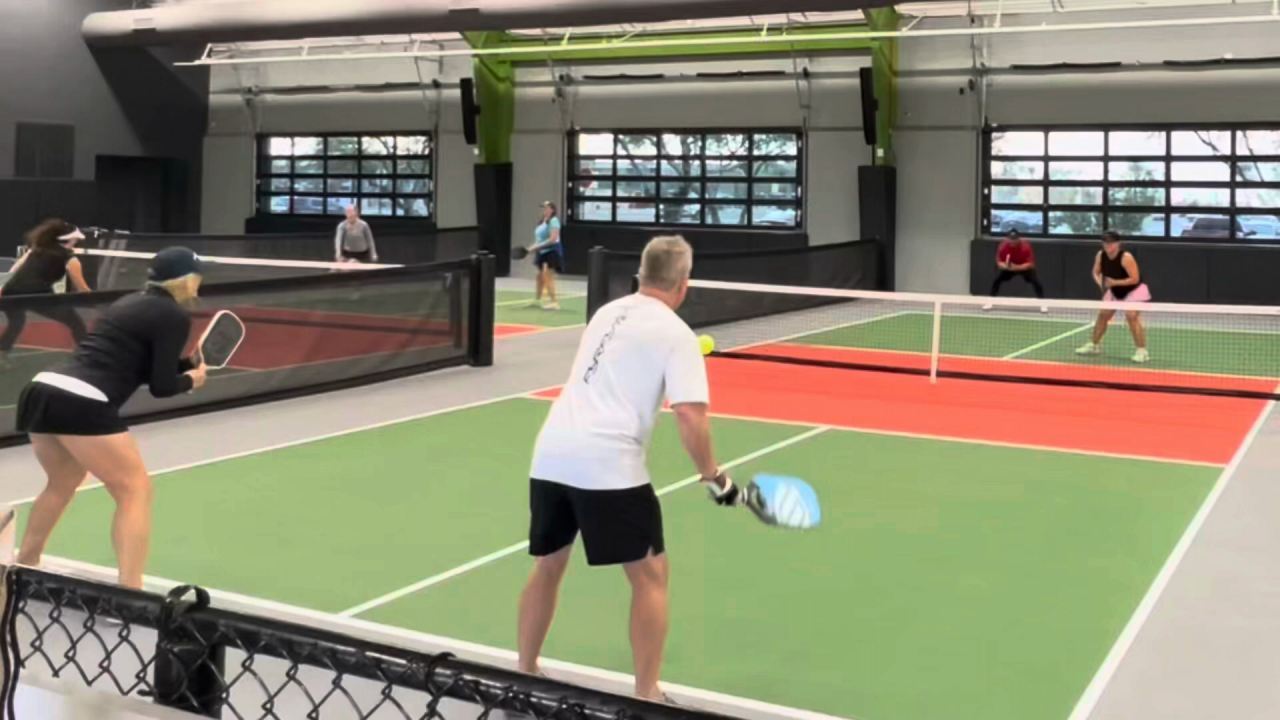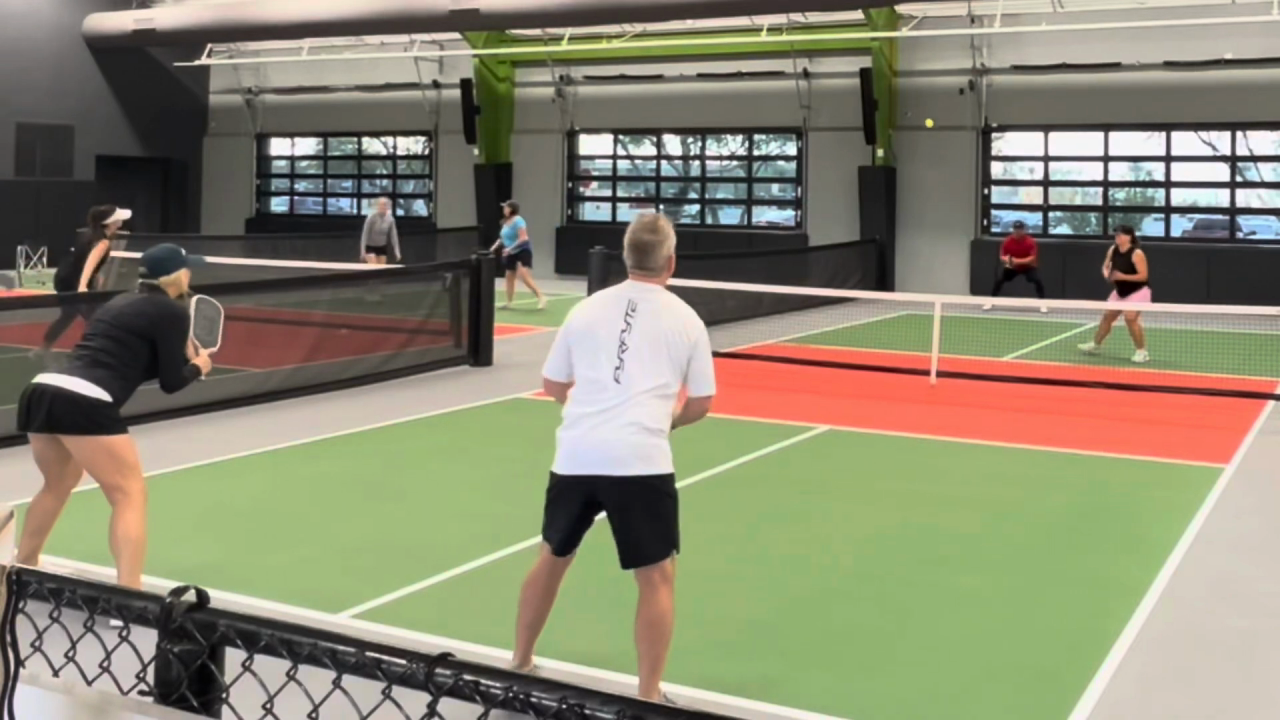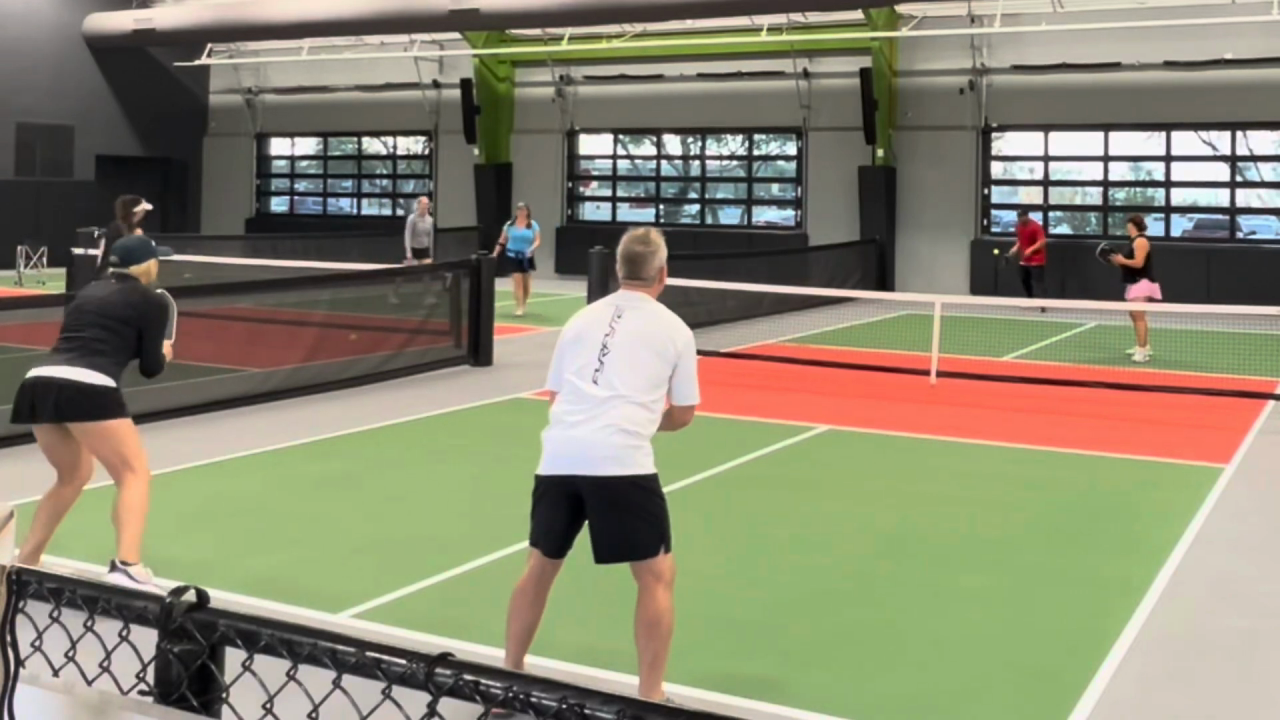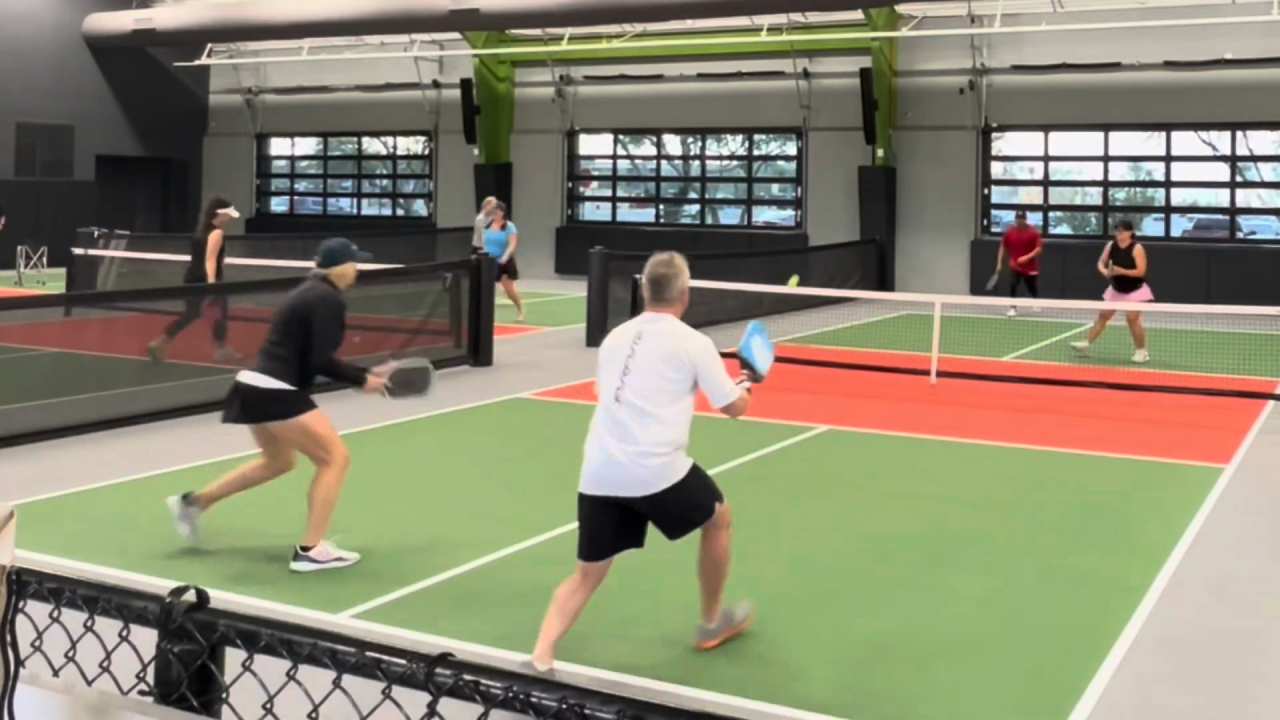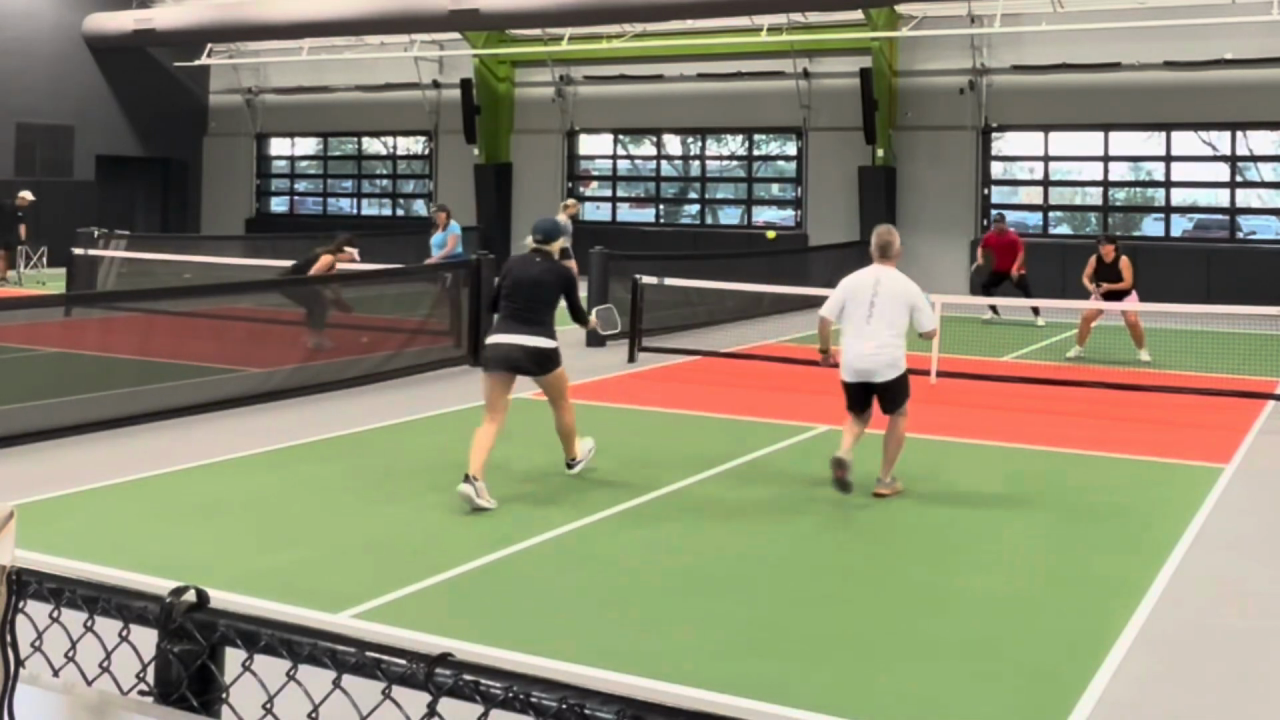
dt=1s
person 1, frame 1
left shoulder: (607, 313)
right shoulder: (677, 334)
right elbow: (690, 415)
right wrist: (713, 476)
left hip: (549, 457)
right hip: (607, 465)
left knee: (547, 566)
right knee: (650, 577)
left ankle: (524, 676)
right ankle: (646, 697)
person 1, frame 2
left shoulder: (586, 310)
right shoulder: (686, 320)
left elbow: (553, 385)
right elbow: (700, 405)
left hip: (576, 455)
right hip: (641, 461)
left knee: (551, 559)
right knee: (657, 578)
left ankle: (518, 669)
right ankle: (648, 699)
person 1, frame 3
left shoulder: (582, 319)
right shoulder: (674, 330)
right elbow: (682, 415)
left hip: (559, 458)
right hip: (621, 463)
left knee: (541, 565)
right knee: (656, 575)
right ankle: (650, 700)
person 1, frame 4
left shoulder: (615, 338)
right shoulder: (693, 344)
right elbow: (734, 406)
right wrist: (742, 383)
left hip: (599, 473)
right hip: (656, 472)
left knee: (587, 573)
right knee: (718, 520)
left ankle: (539, 661)
right ankle: (712, 623)
person 1, frame 5
left shoulder: (851, 281)
right shoulder: (908, 287)
left elbow: (824, 319)
right elbow: (930, 332)
left wrist: (825, 349)
right wrist: (926, 334)
left hip: (852, 367)
right hip: (888, 365)
left knee: (857, 419)
right knee: (897, 417)
left ankle: (843, 455)
right ankle: (885, 479)
person 2, frame 1
left shoulder: (132, 302)
right shoulder: (174, 315)
right elbow: (161, 387)
left wrist: (188, 363)
right wrist: (191, 379)
left hip: (41, 391)
right hip: (82, 404)
left knee: (64, 482)
right knee: (135, 491)
person 2, frame 2
left shoulder: (122, 302)
right shoulder: (172, 312)
right elbow: (171, 383)
left wrist: (182, 356)
right wrist: (198, 366)
left hip: (40, 392)
right hip: (84, 404)
left knee: (59, 484)
right knee: (129, 494)
person 2, frame 3
left shoulder: (91, 290)
right shoulder: (152, 302)
right elbow: (150, 368)
left wrist: (147, 349)
right wrist: (163, 354)
left hip: (39, 383)
right hip: (87, 390)
left knee: (74, 475)
right knee: (135, 475)
left ankle: (24, 567)
right ankle: (126, 564)
person 2, frame 4
left shoulder: (309, 293)
right shoulder: (331, 301)
right elbow: (322, 360)
left wrist: (362, 374)
right wrist: (362, 379)
left hip: (259, 386)
right hip: (275, 394)
left knee: (278, 461)
right knee: (336, 458)
left ankle: (193, 502)
right ankle: (312, 549)
person 2, frame 5
left shoulder: (513, 264)
right shoulder: (563, 273)
left elbow: (495, 305)
right elbow: (576, 312)
right wrist: (586, 321)
left hip: (499, 345)
right hip: (539, 347)
left knee: (493, 417)
right knee: (562, 401)
left ankle: (472, 479)
right ankle: (573, 457)
